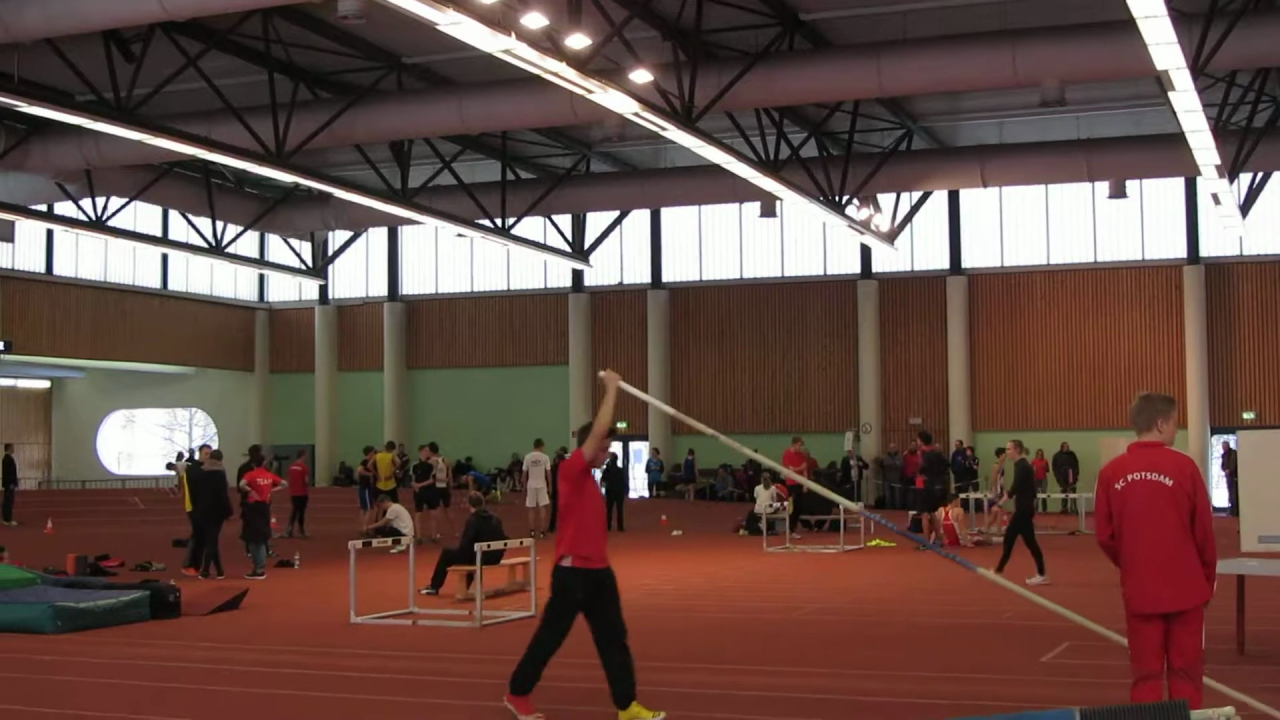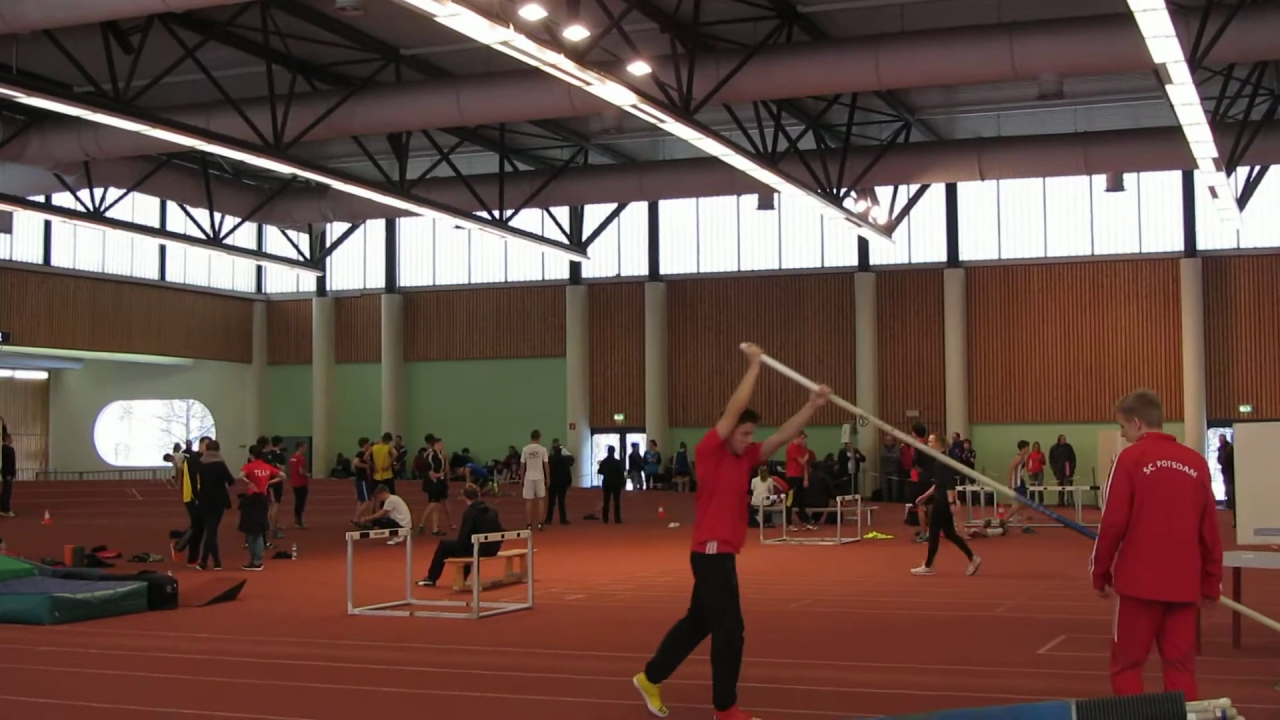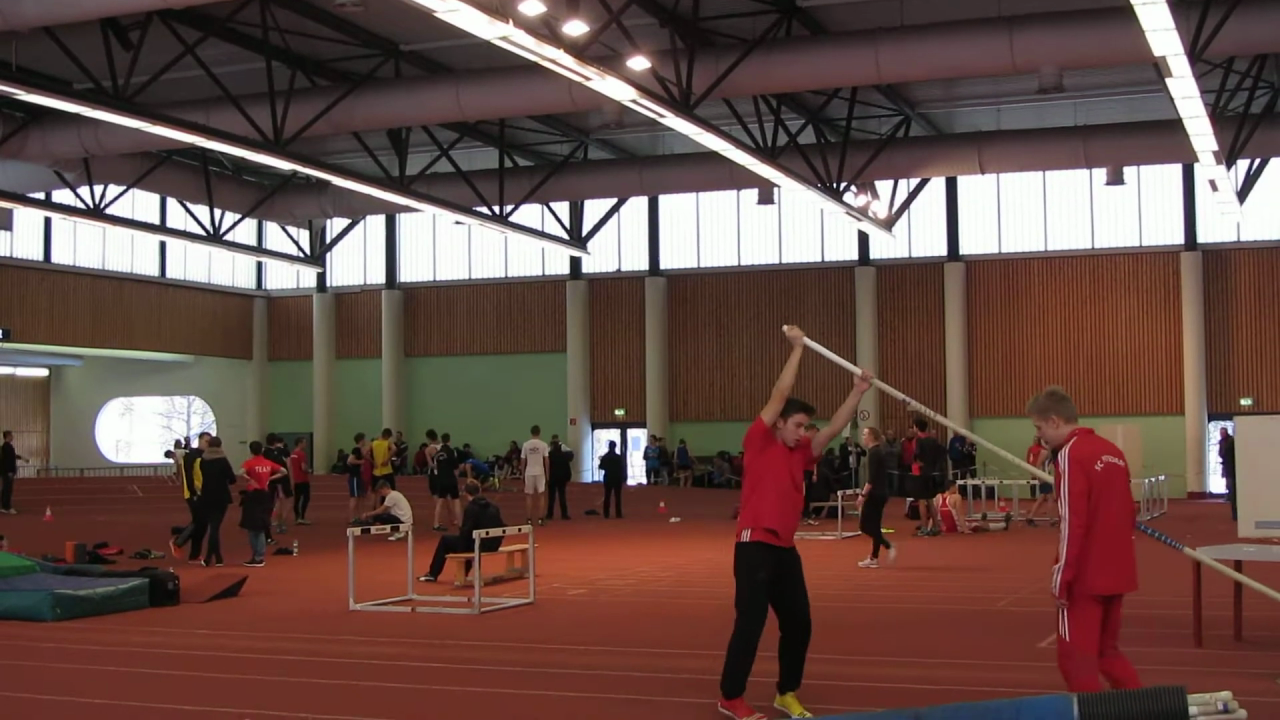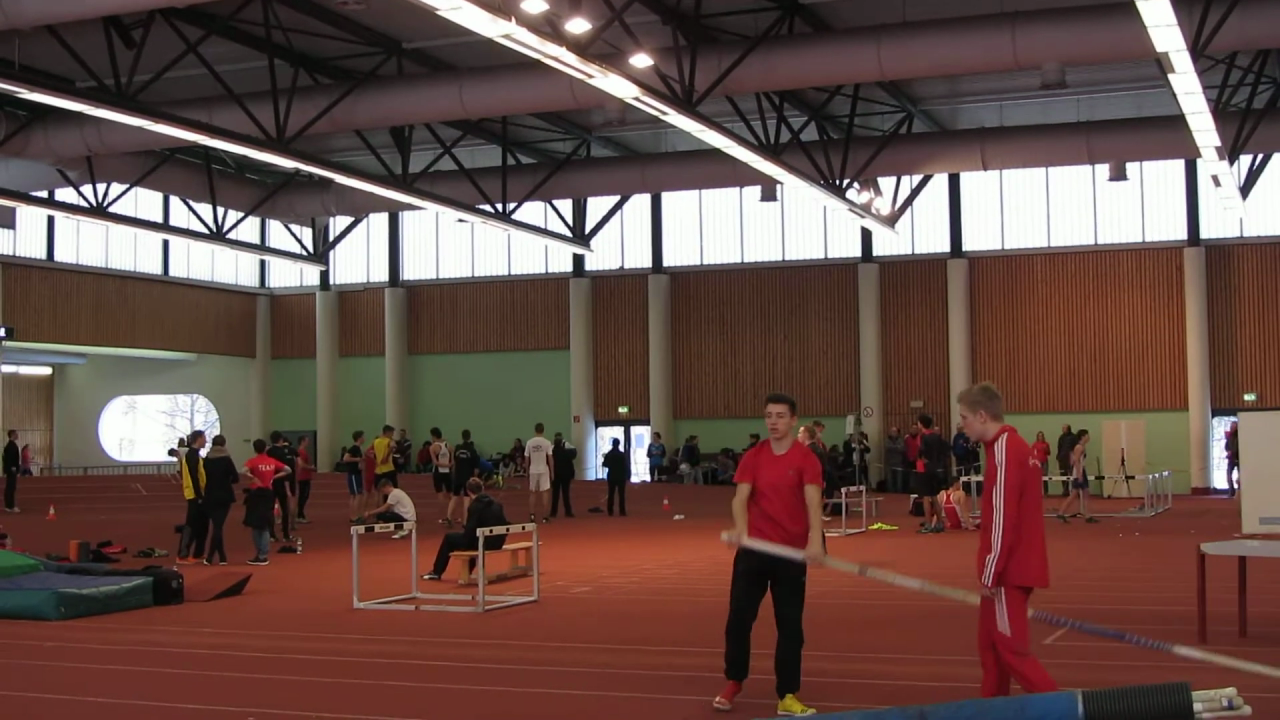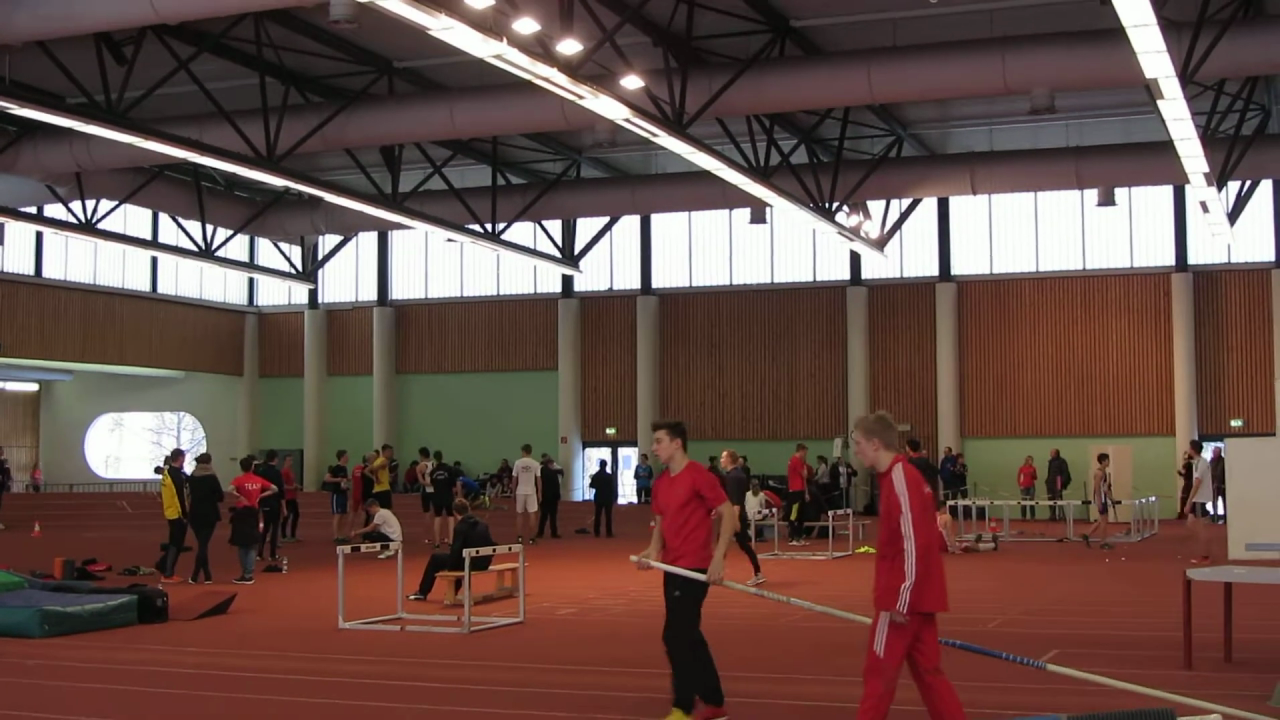
dt=0.7s
person 1, frame 1
left shoulder: (590, 480)
right shoulder: (571, 471)
right elbow: (598, 431)
right wrist: (610, 390)
left hip: (599, 570)
right hip: (571, 568)
left knee: (615, 636)
right knee: (552, 634)
person 1, frame 2
left shoulder: (744, 458)
right shoulder: (709, 451)
left elbow: (783, 437)
right elbow: (733, 410)
left wrist: (813, 404)
right wrist: (753, 364)
left hip: (722, 552)
right hip: (711, 553)
left knee: (697, 623)
right knee: (729, 631)
left ankle: (650, 678)
person 1, frame 3
left shoulder: (800, 452)
right shoulder: (758, 443)
left elbow: (834, 426)
right elbow: (777, 397)
left wrist: (858, 390)
right wrist: (797, 349)
left hip: (785, 549)
right hip: (755, 546)
left knee: (799, 625)
right knee: (750, 624)
person 1, frame 4
left shoulder: (806, 458)
right shoulder: (753, 457)
left elbow: (813, 503)
right elbow: (740, 499)
left wrist: (815, 540)
right wrist: (740, 530)
left hip: (790, 554)
right hip: (752, 550)
left knee: (790, 627)
right knee: (738, 619)
left ankle: (787, 694)
right ankle: (734, 681)
person 1, frame 5
left shoulder: (699, 476)
right shoulder: (660, 483)
left elbow: (728, 515)
left wrist: (718, 558)
right wrist: (652, 550)
left hip: (693, 569)
right hip: (673, 569)
left knee: (676, 638)
right knee: (688, 638)
person 2, frame 1
left shoulder: (1111, 473)
right shoulder: (1184, 466)
left elbow: (1105, 536)
right elbow: (1204, 531)
right wrist: (1208, 581)
left hip: (1140, 591)
right hip: (1185, 589)
left knee: (1145, 675)
right knee: (1186, 674)
person 2, frame 2
left shoulder: (1130, 458)
right shoulder: (1196, 462)
left elbow: (1114, 521)
right elbow: (1209, 529)
left wrist: (1100, 571)
right wrist: (1211, 581)
left hip: (1139, 580)
right hip: (1184, 581)
left knee: (1127, 664)
right knee: (1180, 666)
person 2, frame 3
left shoulder: (1070, 454)
right shoulder: (1112, 451)
left elbow: (1072, 523)
right elbow: (1127, 512)
left wrist: (1060, 579)
left hip: (1085, 576)
right hip: (1116, 571)
left knee: (1077, 657)
right knee: (1105, 651)
person 2, frame 4
left shoulder: (1003, 449)
right shoulder: (1017, 446)
left elbow: (1003, 517)
left wrist: (989, 572)
left hip: (1010, 569)
right hip: (1019, 566)
left knee: (1013, 651)
right knee: (992, 646)
person 2, frame 5
left shoulder: (899, 479)
right shoulder: (903, 476)
left elbow: (914, 543)
left wrist: (902, 598)
left hip: (903, 596)
right hip: (919, 596)
left knee: (879, 673)
right knee: (927, 671)
